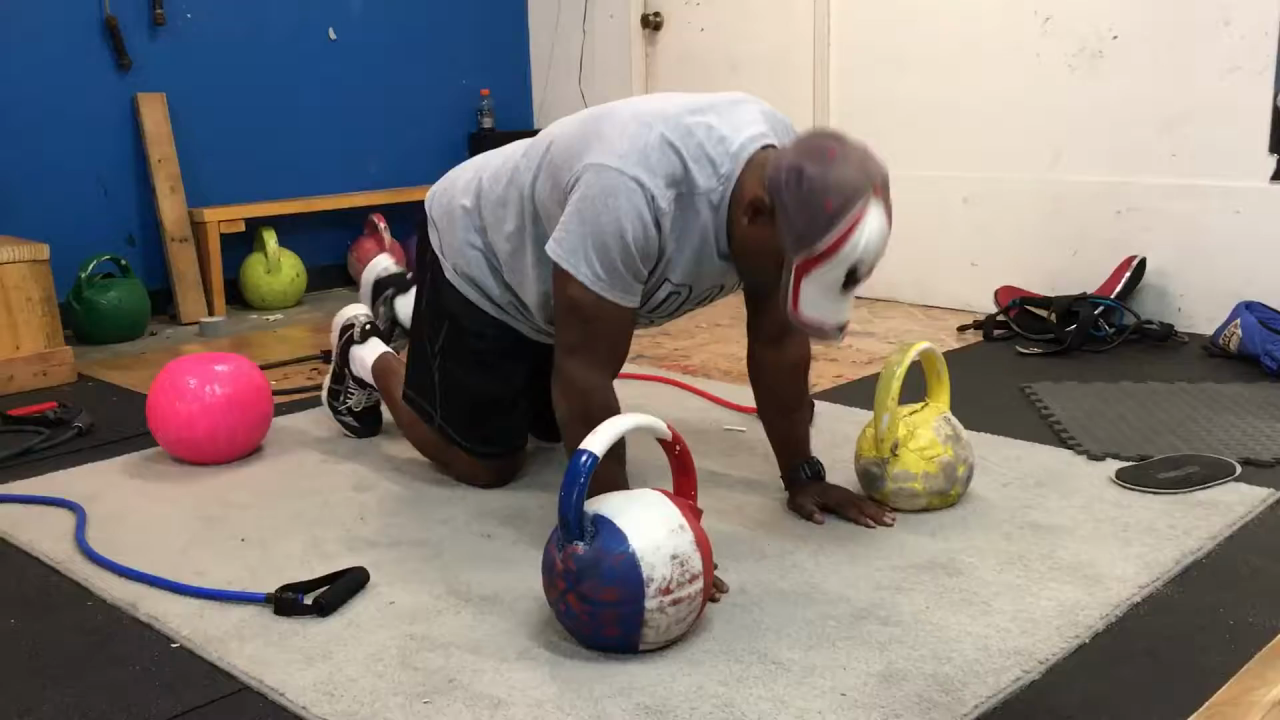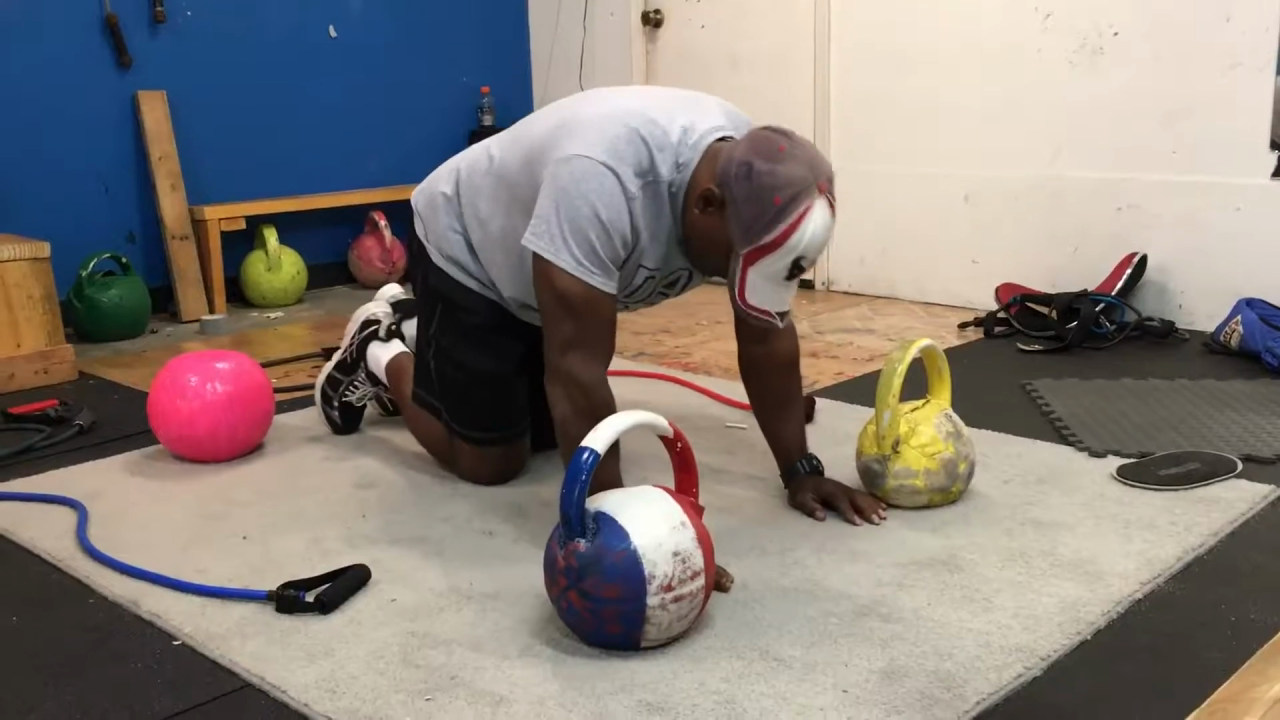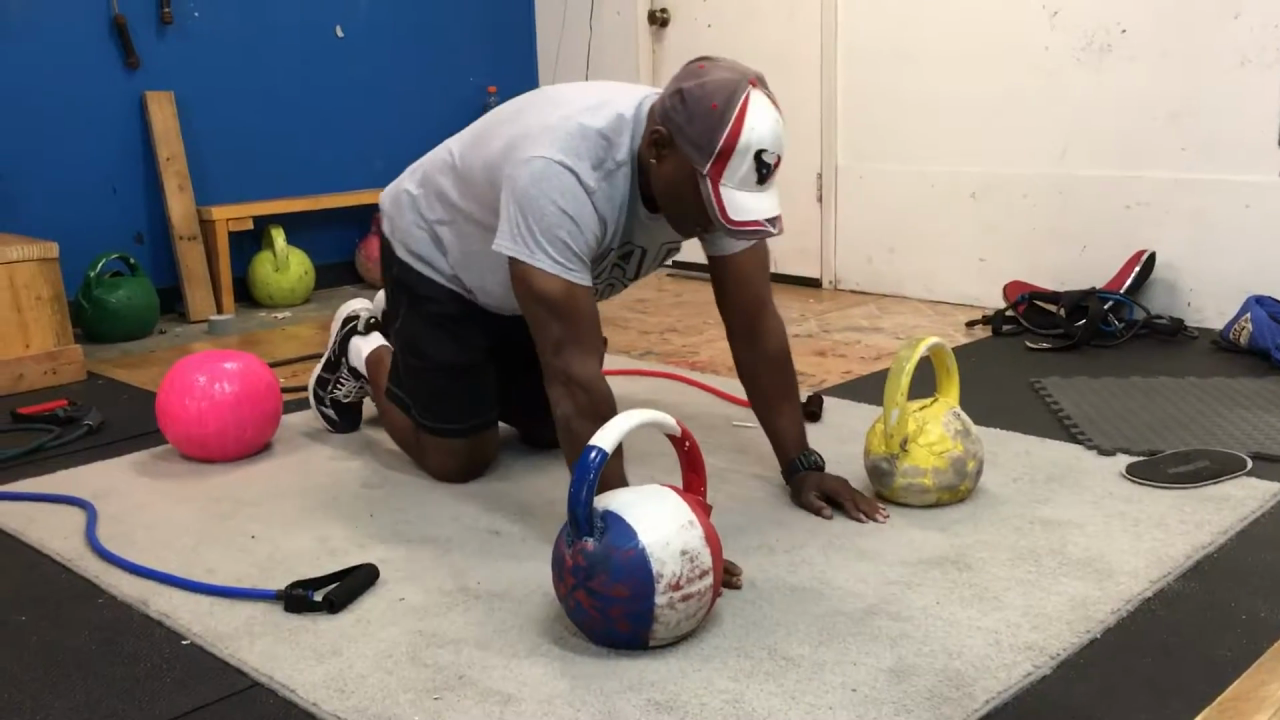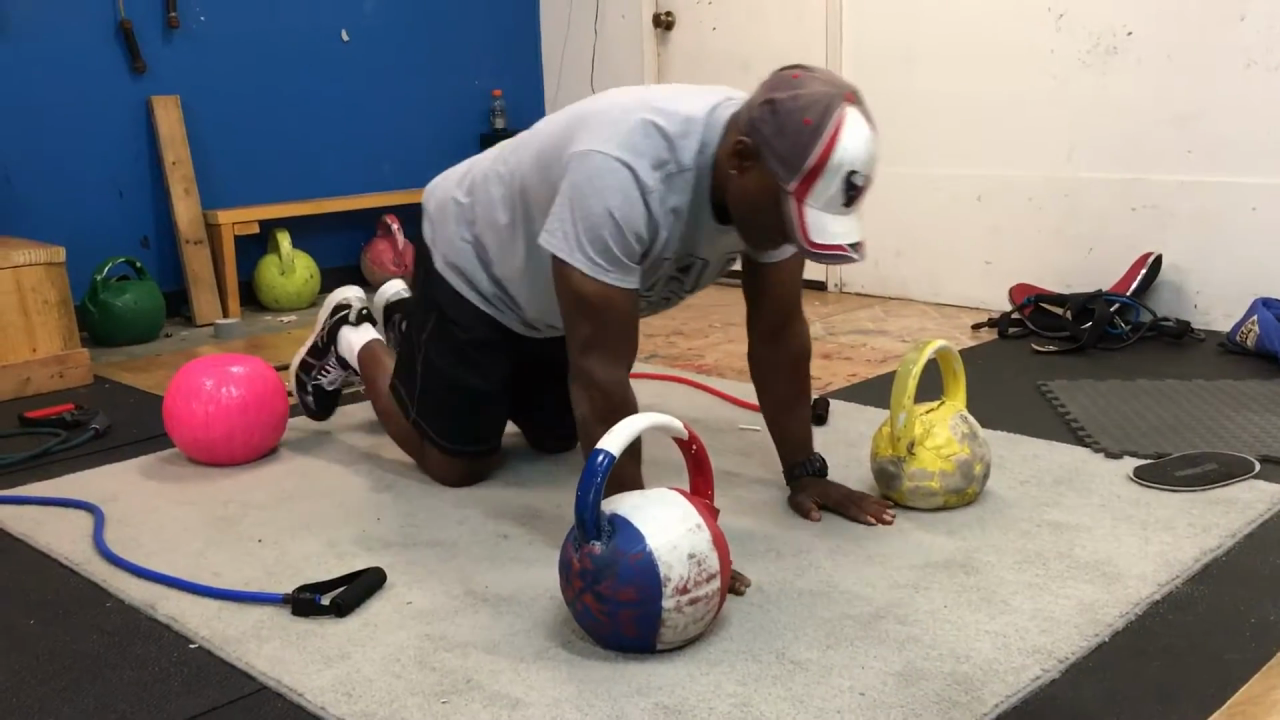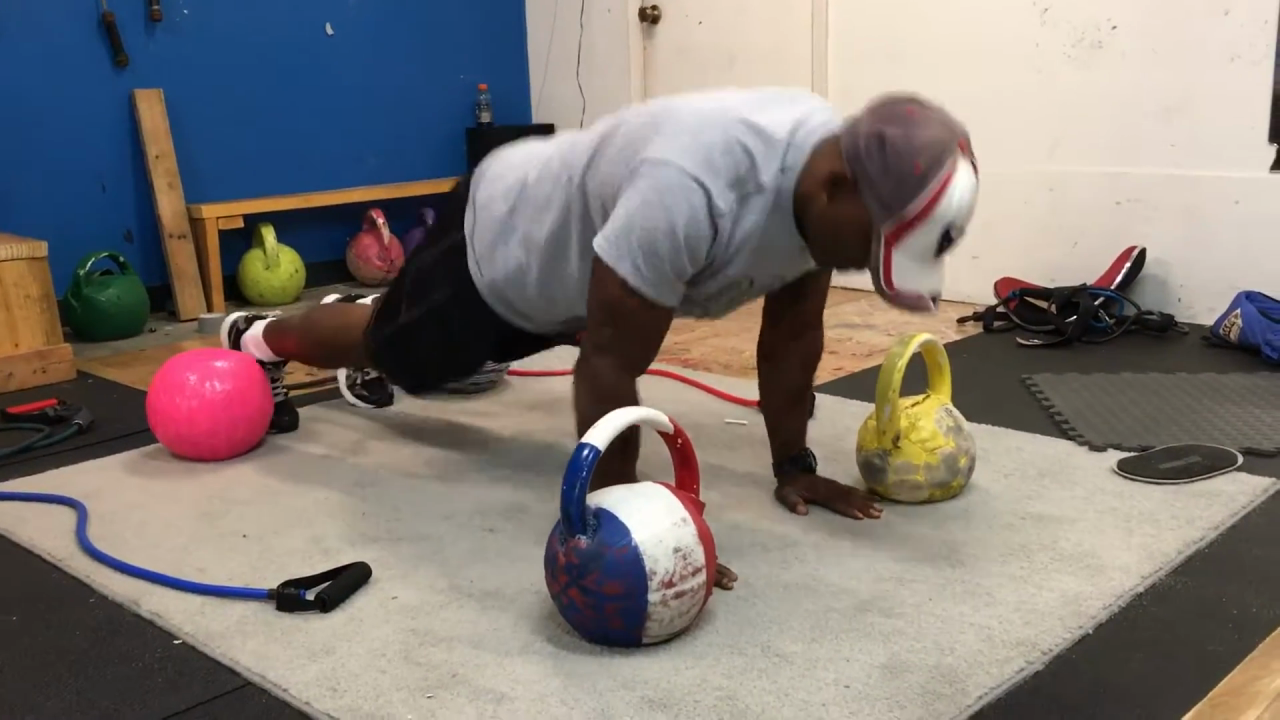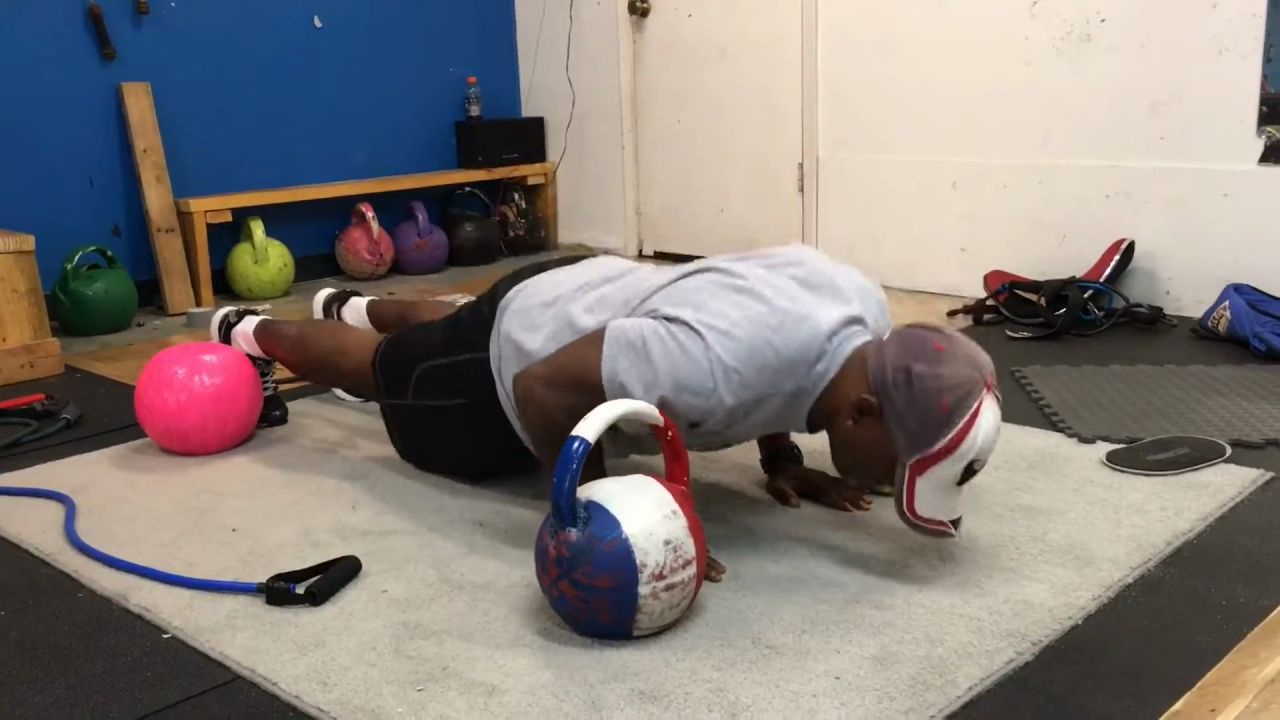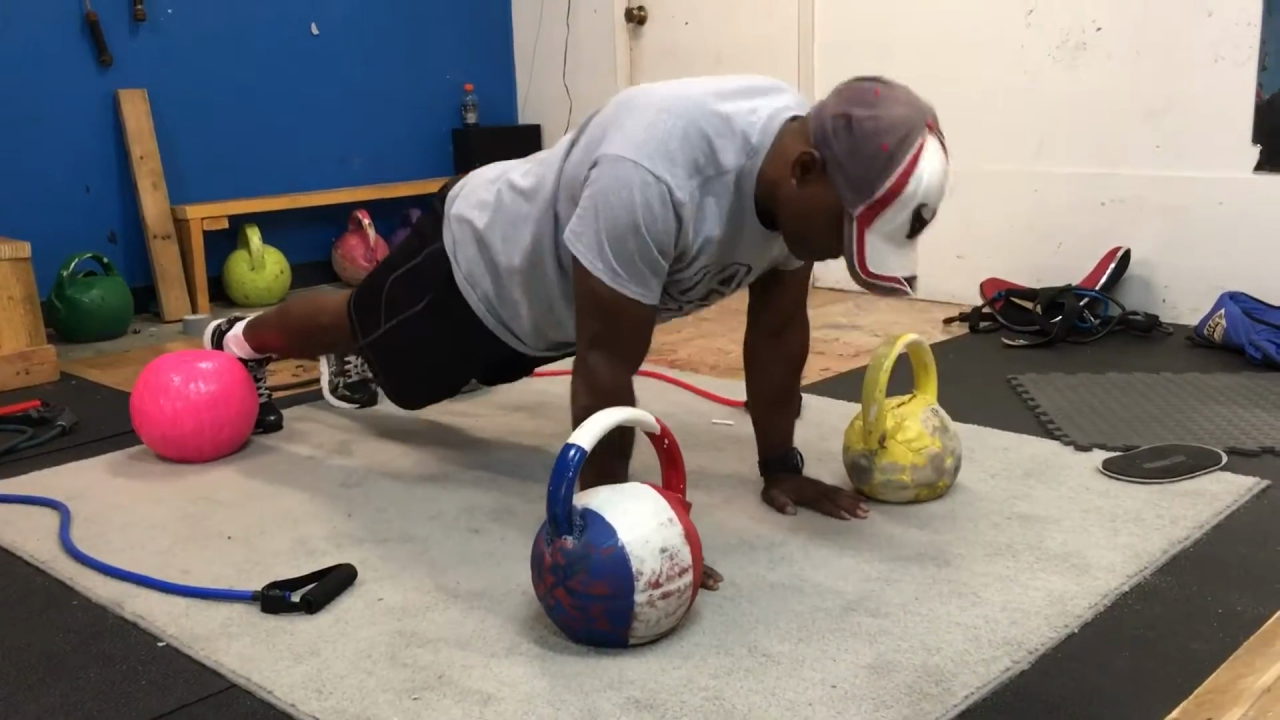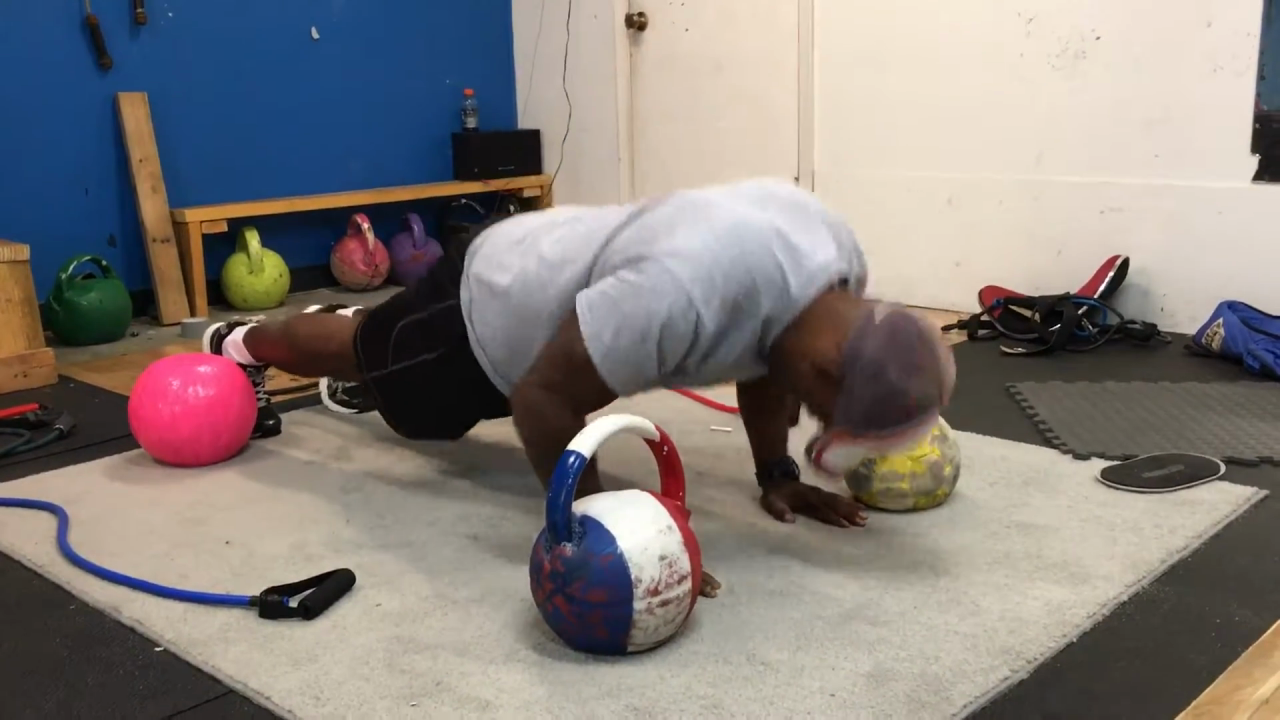
dt=0.5s
person 1, frame 1
left shoulder: (785, 187)
right shoulder: (632, 191)
left elbow: (779, 344)
right elbow: (586, 378)
left wrist: (803, 476)
left hip: (550, 274)
right hip: (480, 254)
left knee: (553, 424)
right knee: (488, 463)
left ankle: (399, 303)
right ankle: (369, 360)
person 1, frame 2
left shoulder: (757, 179)
right shoulder: (603, 182)
left elbow: (766, 338)
right elbow: (578, 368)
left wrist: (801, 472)
left hip: (538, 281)
right hip: (469, 251)
left knee: (549, 431)
right knee: (490, 461)
left ankle: (412, 327)
right ankle: (380, 353)
person 1, frame 3
left shoulder: (715, 160)
right shoulder: (561, 172)
left elbow: (755, 325)
right elbow: (573, 370)
left wrist: (802, 466)
left hip: (519, 277)
right hip: (434, 250)
left knee: (548, 431)
right knee: (458, 458)
right ankle: (363, 350)
person 1, frame 4
left shoulder: (774, 172)
right shoulder: (625, 171)
left elbow: (779, 333)
right elbow: (601, 371)
left wrist: (805, 472)
left hip: (551, 292)
right hip: (474, 260)
left knee: (558, 436)
right knee: (459, 462)
left ankle: (407, 319)
right ankle: (354, 337)
person 1, frame 5
left shoulder: (833, 176)
right shoulder: (693, 187)
left elbow: (791, 324)
right elbow: (609, 369)
left wrist: (793, 465)
left hip: (567, 251)
right hip: (501, 240)
left knee: (476, 353)
right knee: (393, 339)
left ankle: (357, 337)
right ankle: (258, 339)
person 1, frame 6
left shoulder: (864, 317)
right shoulder: (717, 362)
right elbow: (541, 390)
left wrist: (781, 457)
left hip: (591, 293)
right hip: (523, 358)
left knee: (448, 324)
right knee: (387, 369)
left ankle: (355, 307)
right ankle: (250, 333)
person 1, frame 7
left shoulder: (803, 166)
right shoulder: (653, 173)
left elbow: (779, 325)
right elbow: (604, 370)
left wrist: (780, 468)
left hip: (548, 278)
right hip: (478, 256)
right knee: (363, 322)
left ankle: (346, 368)
right ankle: (239, 342)
person 1, frame 8
left shoulder: (836, 263)
right shoulder: (685, 293)
left elbow: (764, 364)
right elbow: (544, 403)
left wrist: (777, 475)
left hip: (562, 279)
right hip: (493, 308)
right knee: (369, 354)
left ankle: (340, 312)
right ankle: (240, 345)
